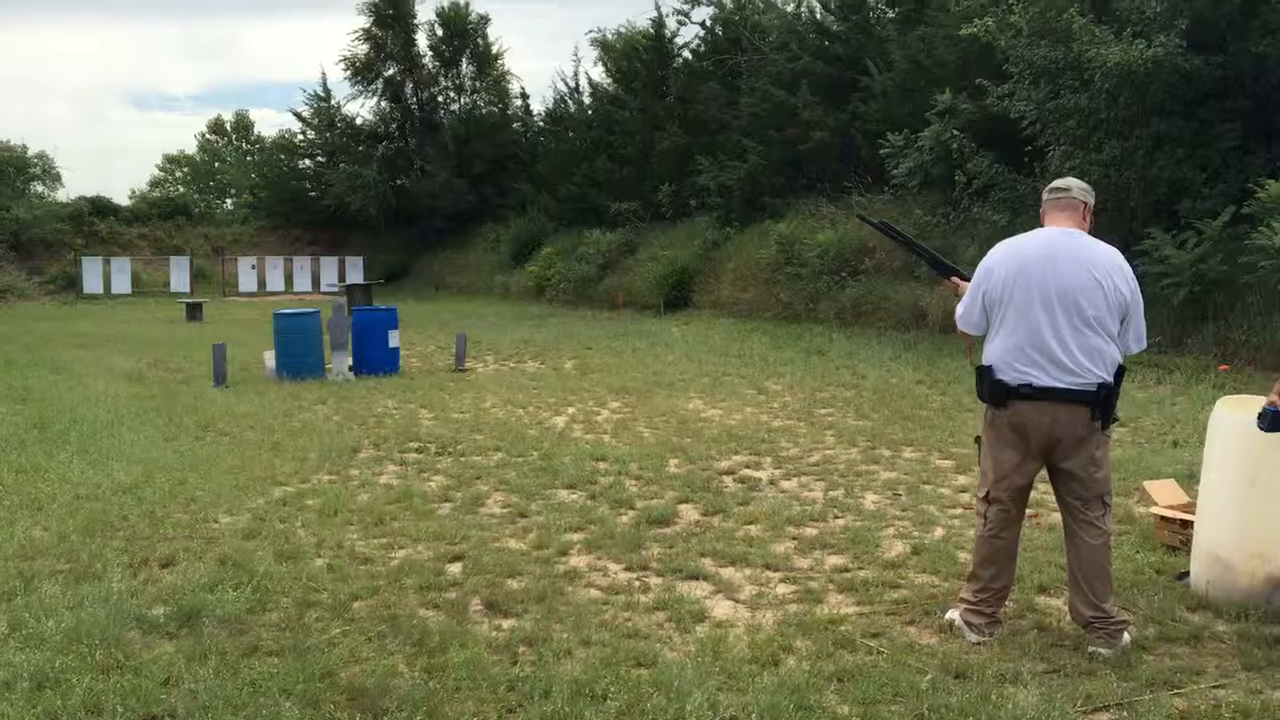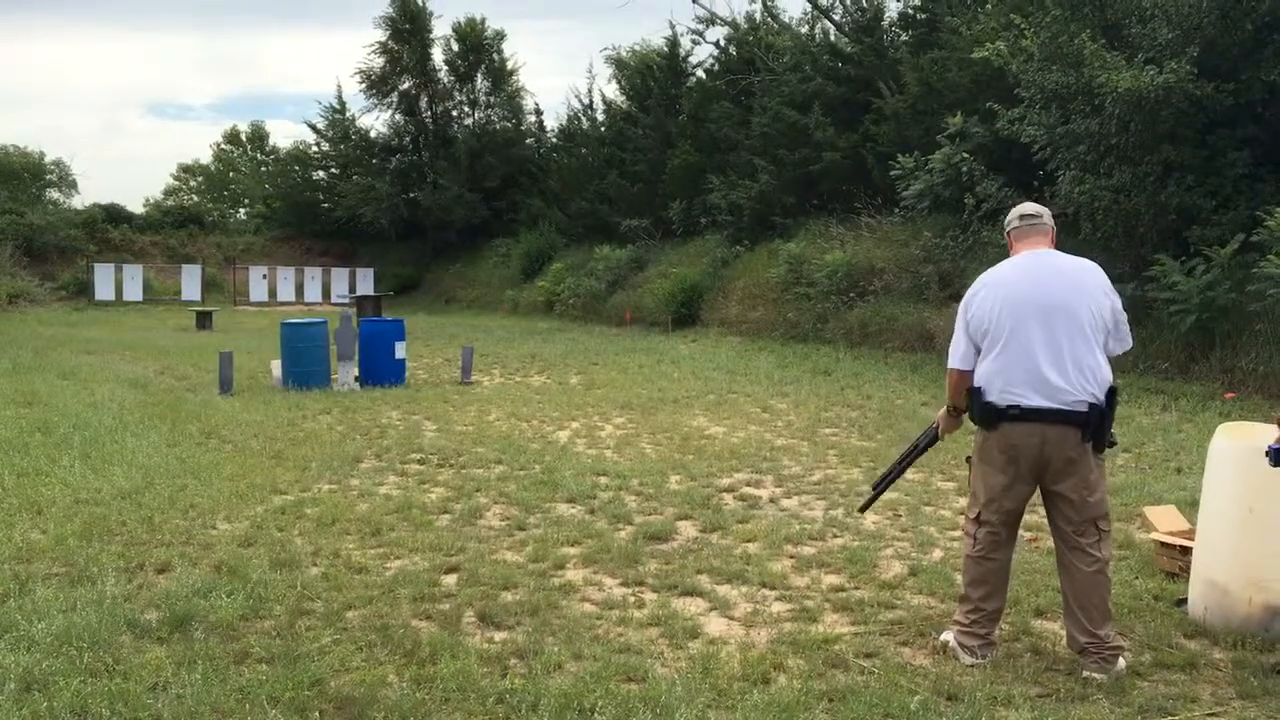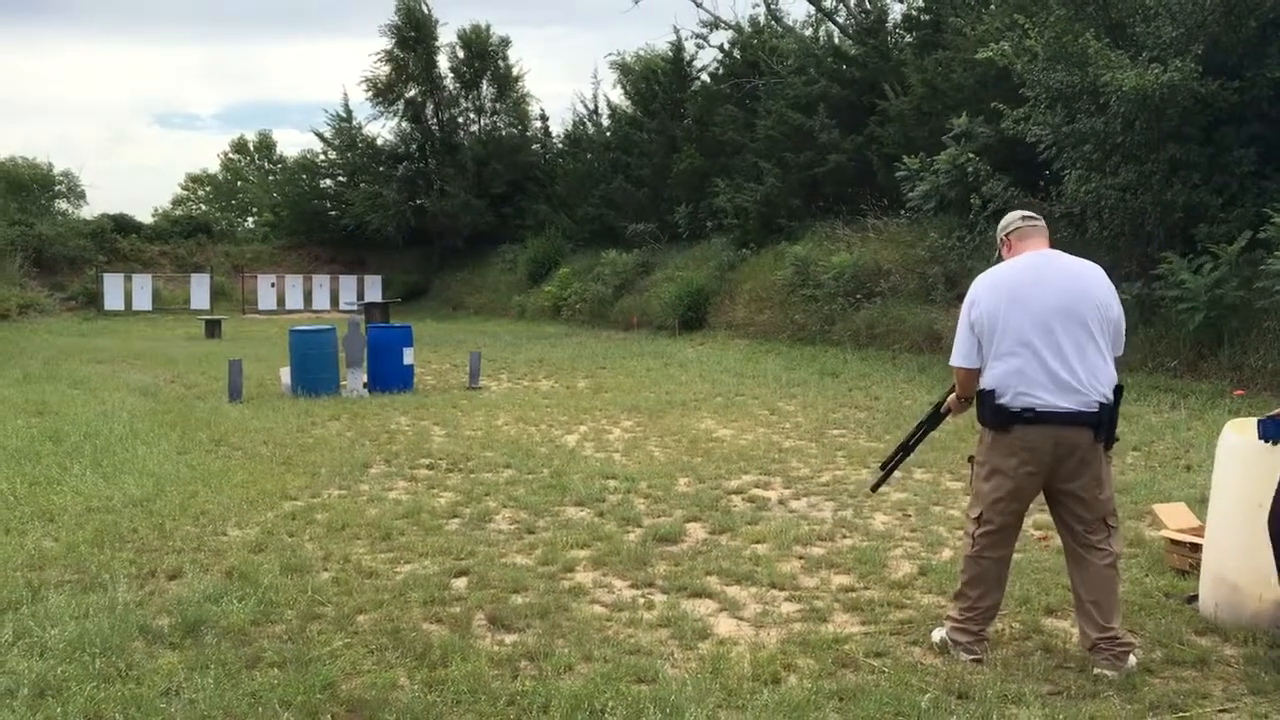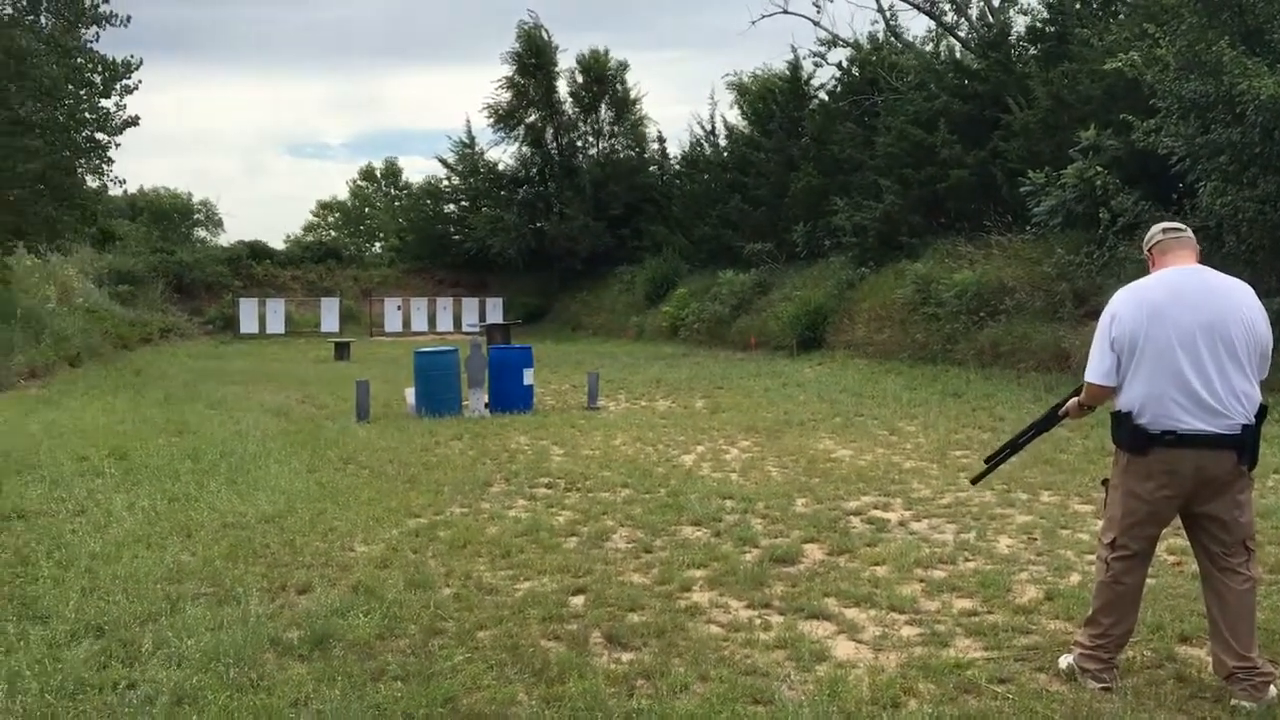
dt=1s
person 1, frame 1
left shoulder: (1004, 254)
right shoulder: (1112, 262)
left elbow: (968, 325)
right elbow: (1131, 343)
left wrist: (967, 294)
left hip: (1012, 407)
right hip: (1083, 411)
left knee: (997, 512)
right knee: (1089, 519)
left ankle: (979, 615)
right ankle: (1103, 627)
person 1, frame 2
left shoulder: (986, 285)
right shoulder: (1091, 275)
left elbow: (961, 368)
right elbow: (1117, 345)
left wrist: (952, 411)
left hip: (1005, 429)
right hip: (1076, 430)
left knee: (988, 534)
right knee: (1085, 542)
left ankle: (973, 638)
right ankle: (1098, 652)
person 1, frame 3
left shoulder: (988, 284)
right shoulder: (1094, 277)
left elbow: (966, 367)
right elbow: (1114, 349)
left wrist: (961, 399)
left hip: (1013, 430)
right hip: (1084, 430)
left knee: (989, 534)
right knee: (1093, 539)
left ankle: (966, 634)
right ankle: (1109, 648)
person 1, frame 4
left shoulder: (1129, 299)
left elbow: (1099, 388)
left wrist: (1080, 406)
left hip: (1151, 453)
right hip: (1227, 452)
left knee: (1121, 559)
right knee: (1232, 566)
left ankle: (1095, 660)
